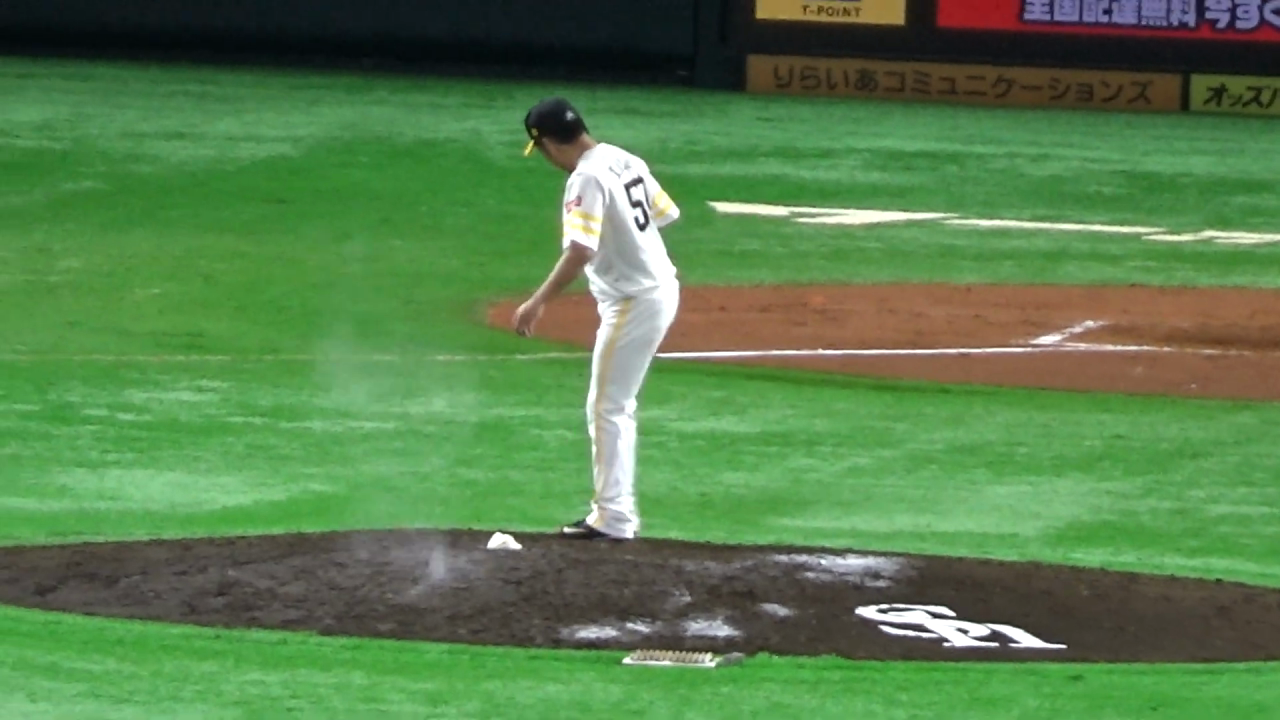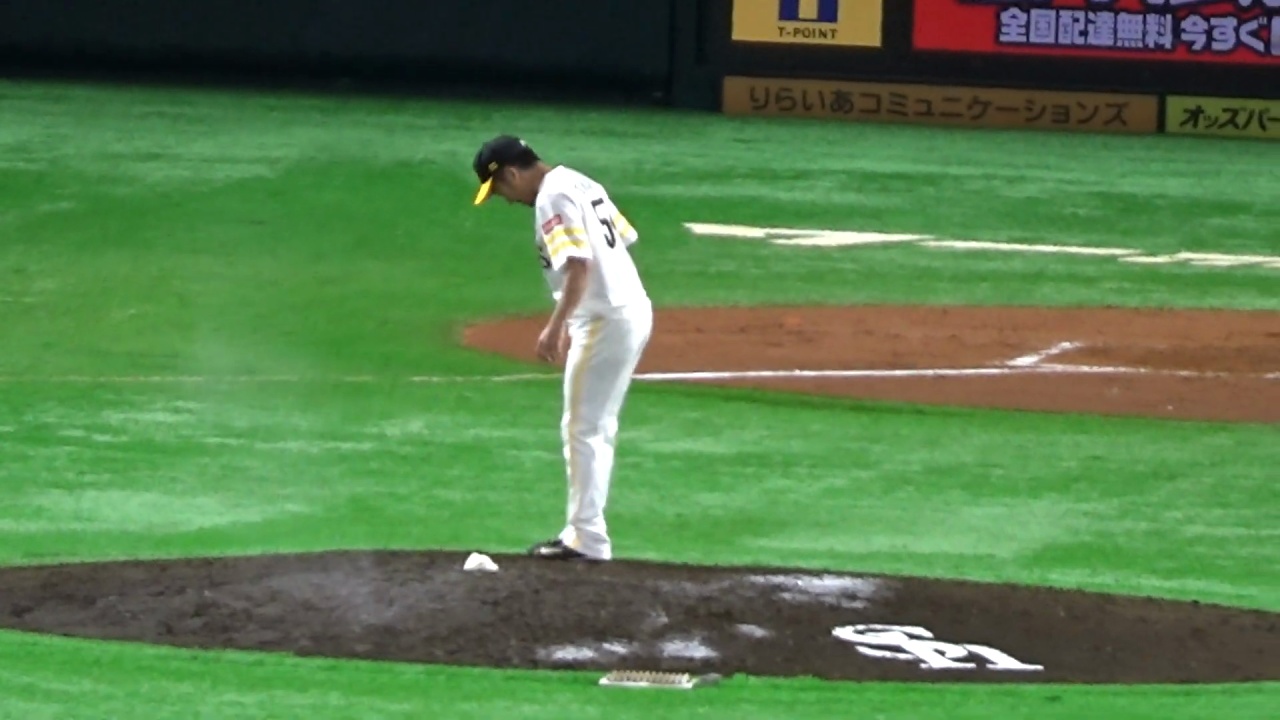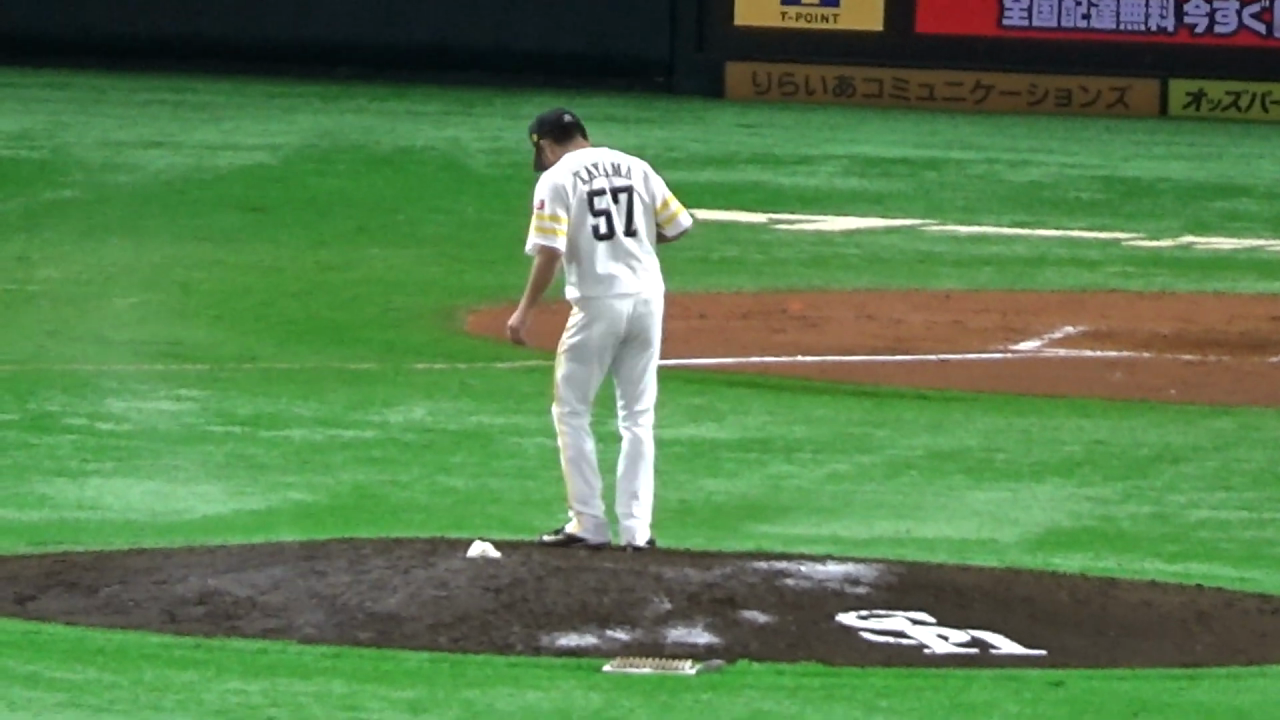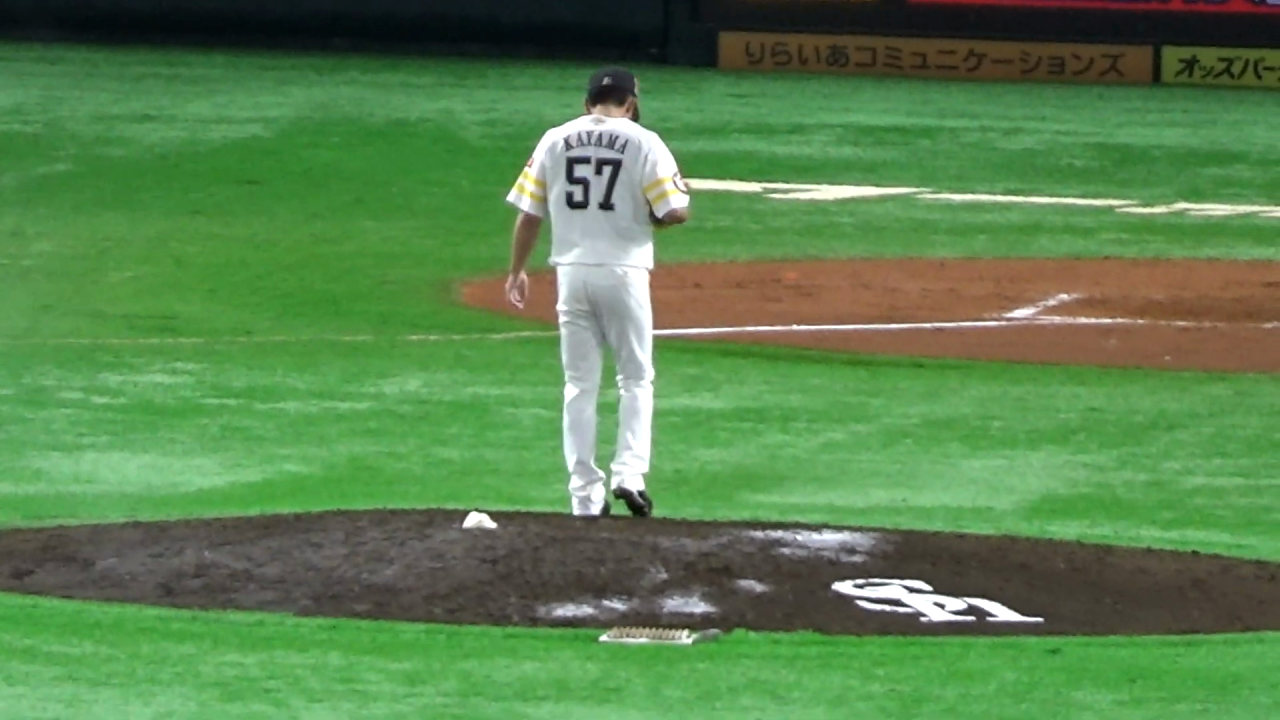
dt=0.7s
person 1, frame 1
left shoulder: (586, 178)
right shoulder: (627, 160)
left elbow: (580, 251)
right elbow: (665, 214)
left wrist: (537, 301)
left hip: (634, 303)
right hip: (659, 292)
left knee: (606, 409)
right knee: (618, 404)
left ankle: (611, 518)
right ankle: (616, 506)
person 1, frame 2
left shoulder: (552, 197)
right shoulder: (580, 183)
left elbow: (579, 265)
right elbow: (625, 238)
left wrist: (556, 325)
left hip: (606, 320)
right hip: (632, 312)
left knee: (582, 430)
right knee: (597, 429)
left ankle: (588, 538)
right ankle: (583, 529)
person 1, frame 3
left shoulder: (555, 178)
right shoulder: (636, 166)
left elbow: (549, 253)
right elbow: (677, 227)
left wrist: (524, 310)
left hip: (598, 306)
right hip: (647, 301)
left knee: (571, 412)
right knee: (637, 416)
left ankle: (587, 524)
right ankle: (635, 527)
person 1, frame 4
left shoulder: (555, 140)
right shoulder: (644, 141)
left elbow: (529, 215)
right elbow: (675, 212)
left wrist: (517, 271)
right wrist: (654, 218)
left hip: (572, 273)
right hip: (624, 273)
left knee: (580, 386)
right knee: (636, 378)
left ankle: (586, 495)
right ankle: (629, 474)
